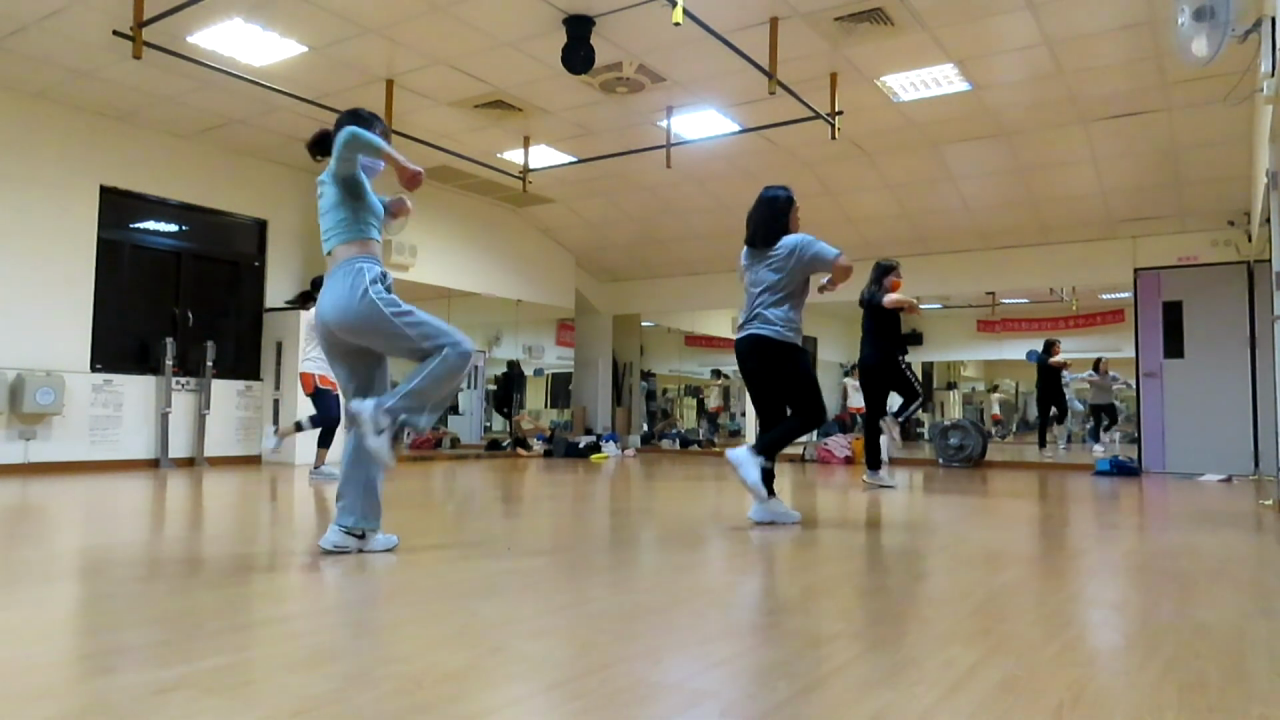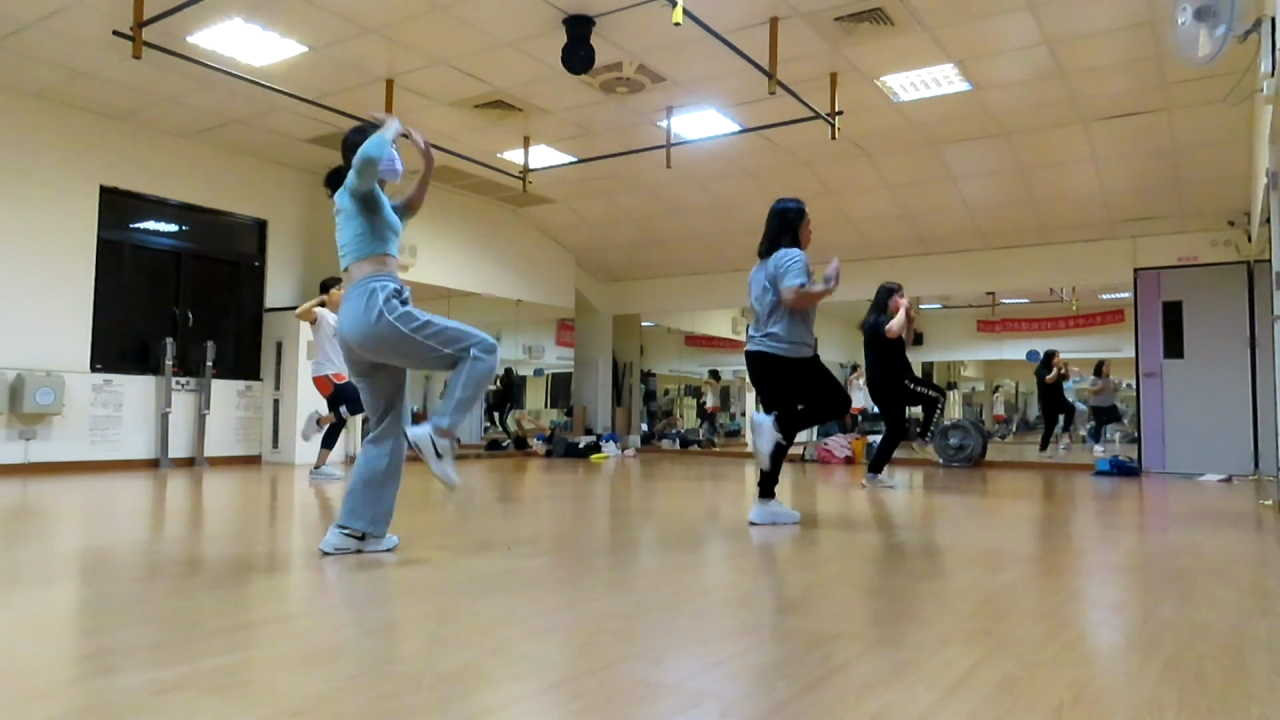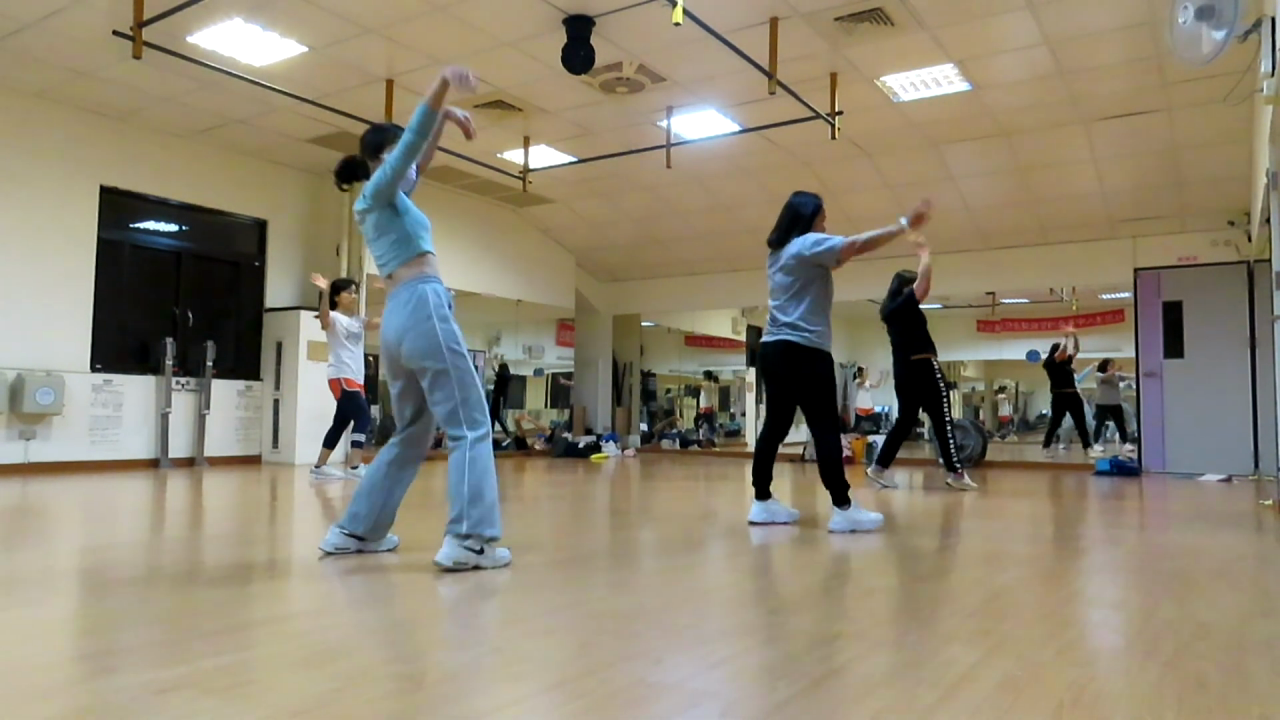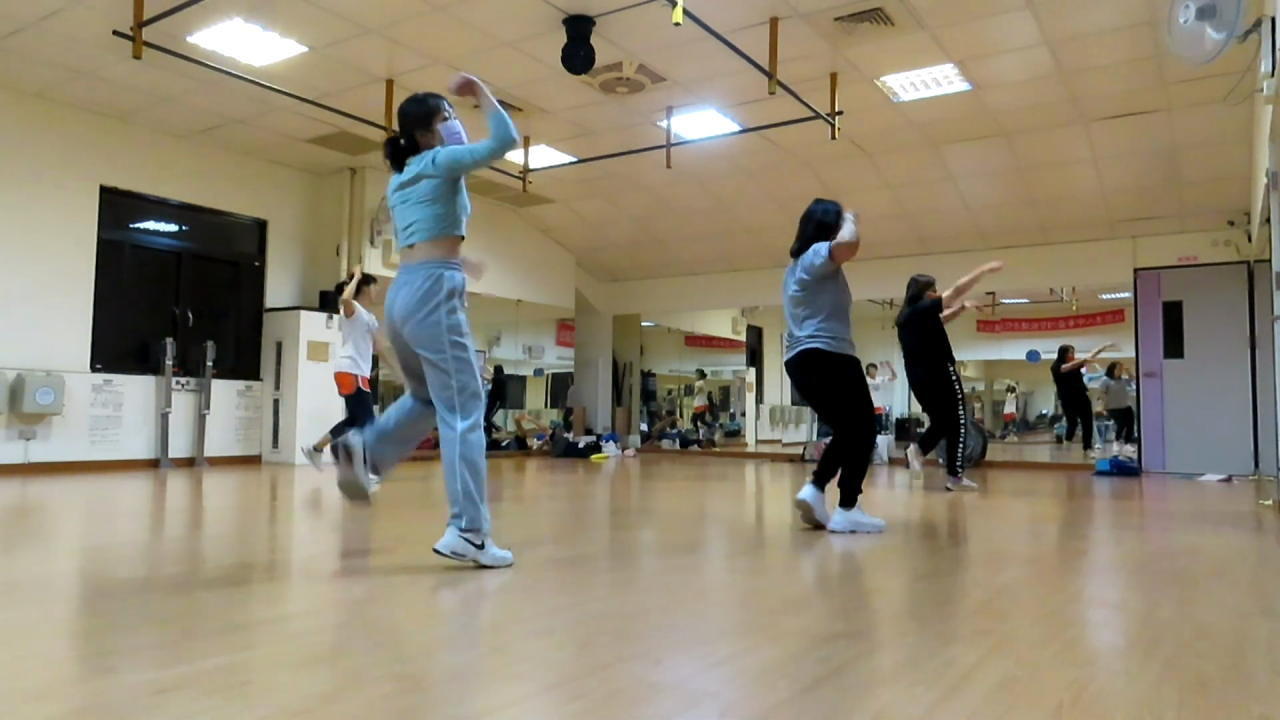
dt=0.3s
person 1, frame 1
left shoulder: (349, 185)
right shoulder: (342, 170)
left elbow: (384, 209)
right elbow: (350, 134)
left wrist: (398, 200)
right wrist: (402, 164)
left hip: (334, 304)
right hip: (358, 292)
left knee: (366, 419)
right knee: (456, 351)
left ankle: (352, 527)
right ankle: (385, 413)
person 1, frame 2
left shoulder: (370, 201)
right shoulder: (359, 186)
left elbow: (405, 211)
right elbow: (367, 157)
left wrist: (427, 166)
right wrist: (392, 127)
left hip: (355, 320)
right hip: (376, 307)
left knee: (385, 429)
right knee: (480, 349)
left ankle: (354, 529)
right ankle: (438, 433)
person 1, frame 3
left shoulder: (375, 205)
right shoulder: (377, 191)
left elbow: (411, 169)
right elbow: (411, 138)
left wrist: (447, 113)
right wrist: (443, 84)
left hip: (396, 322)
right hip: (424, 312)
left knee: (411, 435)
right knee: (472, 428)
left ankle: (355, 530)
right ankle: (470, 539)
person 1, frame 4
left shoulder: (400, 181)
right shoulder: (443, 161)
right elbow: (505, 139)
left wrist: (457, 263)
right wrist: (481, 92)
left hip: (403, 295)
right hip: (434, 293)
left knee: (426, 398)
right knee: (463, 412)
left ankle: (363, 448)
right ankle: (468, 531)
person 2, frame 1
left shoulder: (750, 252)
right shoulder: (799, 243)
right elbow: (844, 266)
right wrist: (830, 282)
left hip: (746, 343)
right hip: (777, 344)
left knee: (774, 420)
right knee: (812, 414)
left ankle: (766, 499)
right ankle: (751, 454)
person 2, frame 2
left shoulder: (762, 265)
right shoulder: (793, 257)
right elbow: (795, 296)
right wrist: (828, 285)
left hip: (758, 356)
right hip: (789, 357)
left knee: (781, 429)
right knee: (838, 403)
left ankle: (766, 502)
right ankle: (773, 423)
person 2, frame 3
left shoulder: (779, 254)
right shoulder: (807, 246)
left elbow: (830, 264)
right elbow: (856, 245)
right wrist: (904, 224)
left hip: (772, 349)
right hip: (804, 350)
left knee: (776, 425)
right knee: (826, 428)
left ankle: (762, 502)
right ankle: (843, 509)
person 2, frame 4
left shoulder: (797, 265)
right shoulder: (820, 253)
right elbow: (848, 245)
right wrist: (851, 219)
left hip: (799, 360)
right hip: (828, 357)
left knee: (847, 433)
right knee: (864, 430)
left ankle: (814, 489)
right ankle: (847, 510)
person 3, frame 1
left shoulder: (872, 299)
right shoulder: (878, 296)
left elbow: (912, 308)
right elbow: (890, 301)
left wrist: (907, 304)
right wrist: (907, 300)
left hip: (868, 364)
right hip: (887, 360)
left knee: (873, 416)
right knee: (915, 393)
left ankle: (873, 470)
right ankle: (894, 420)
person 3, frame 2
left shoulder: (881, 323)
right shoulder: (879, 322)
left elbow: (903, 343)
right elbow: (893, 331)
left wrist: (909, 322)
right wrist: (903, 310)
left hip: (880, 387)
right hip: (895, 383)
left knee: (894, 430)
right knee: (938, 396)
left ankle: (873, 474)
right ankle: (923, 439)
person 3, frame 3
left shoulder: (894, 310)
right shoulder: (902, 304)
left elbow: (922, 285)
right elbow: (923, 280)
left wrist: (925, 260)
right wrist: (924, 251)
left hip: (903, 371)
right hip: (923, 368)
left knee: (904, 422)
right knee: (942, 421)
left ankle: (879, 468)
right ankle: (956, 474)
person 3, frame 4
left shoulder: (906, 317)
right shoulder: (923, 310)
right elbow: (955, 291)
left wrist: (961, 307)
right wrist: (984, 270)
left hip: (920, 380)
right hip: (940, 375)
left knee: (940, 423)
right knee: (957, 424)
left ankle: (918, 449)
right ankle: (955, 477)
person 4, frame 1
left shoulder: (317, 313)
right shoulder: (317, 311)
left hip: (325, 374)
right hip: (314, 373)
left knee: (333, 420)
right knee: (329, 417)
left ankle: (319, 466)
right ankle: (278, 432)
person 4, frame 2
right shoulder: (319, 314)
right elbow: (299, 313)
right wrist: (319, 300)
left hip: (339, 375)
right hip: (326, 374)
left knee: (338, 422)
right knee: (363, 401)
left ankle: (319, 467)
right ankle: (320, 421)
person 4, frame 3
left shoulder: (358, 321)
right shoulder: (332, 318)
left elbow: (381, 323)
right elbow: (322, 317)
right wrist: (324, 291)
left hip: (354, 379)
right hip: (341, 378)
left knee: (340, 424)
right knee: (363, 418)
left ankle: (319, 466)
right ankle: (354, 467)
person 4, frame 4
left shoulder: (369, 318)
right shoulder: (352, 309)
left elbow: (376, 345)
right elbow: (345, 299)
right wrist: (356, 277)
left hip: (356, 373)
right hip: (350, 372)
left knee: (356, 419)
right knee: (365, 419)
left ankle: (315, 449)
